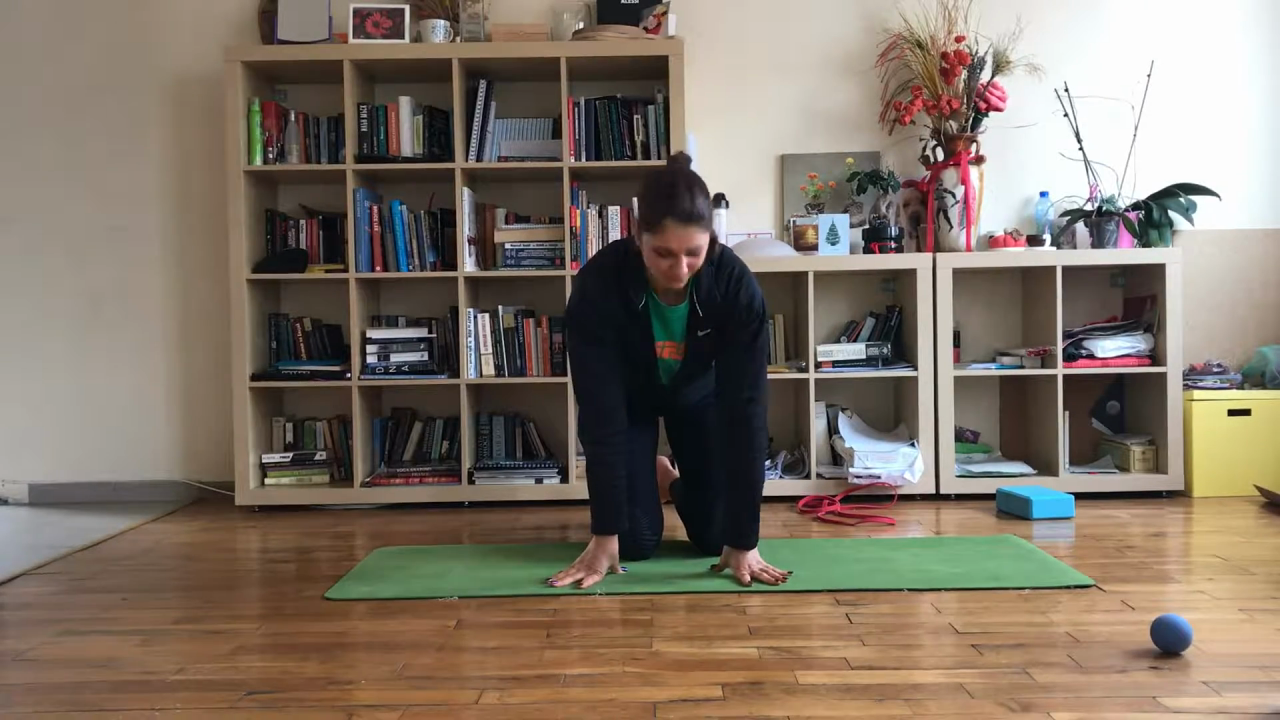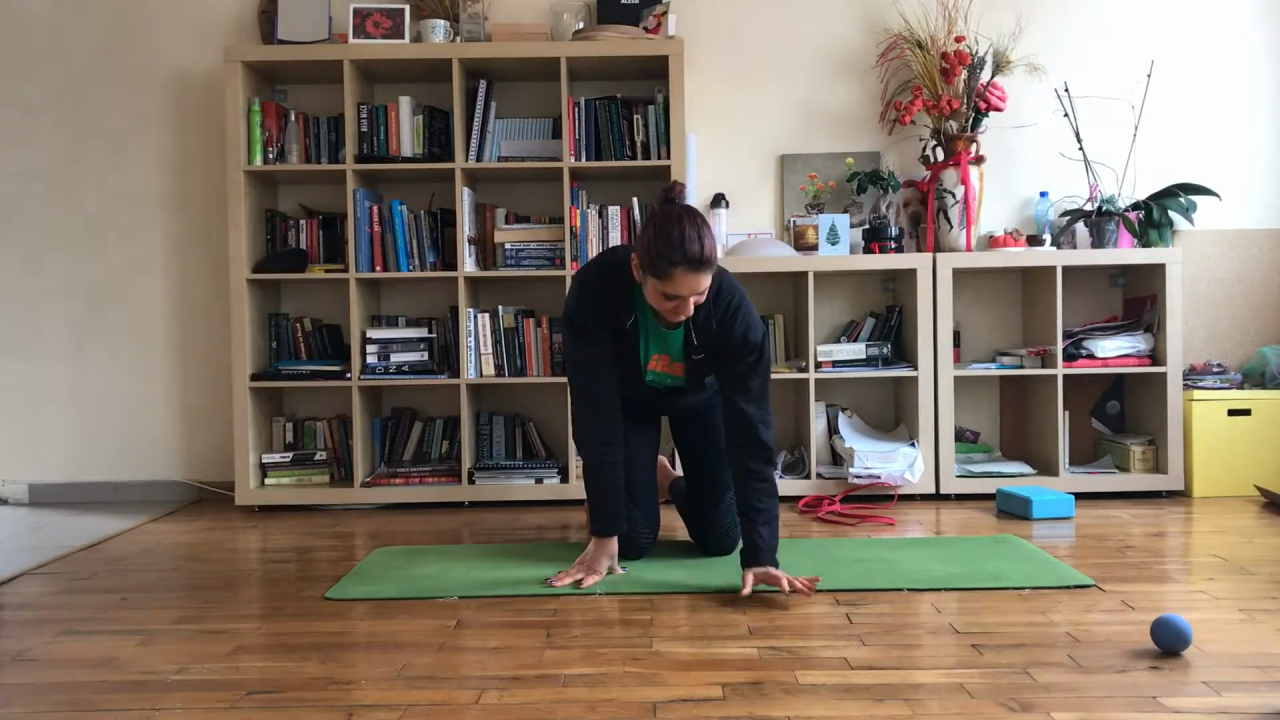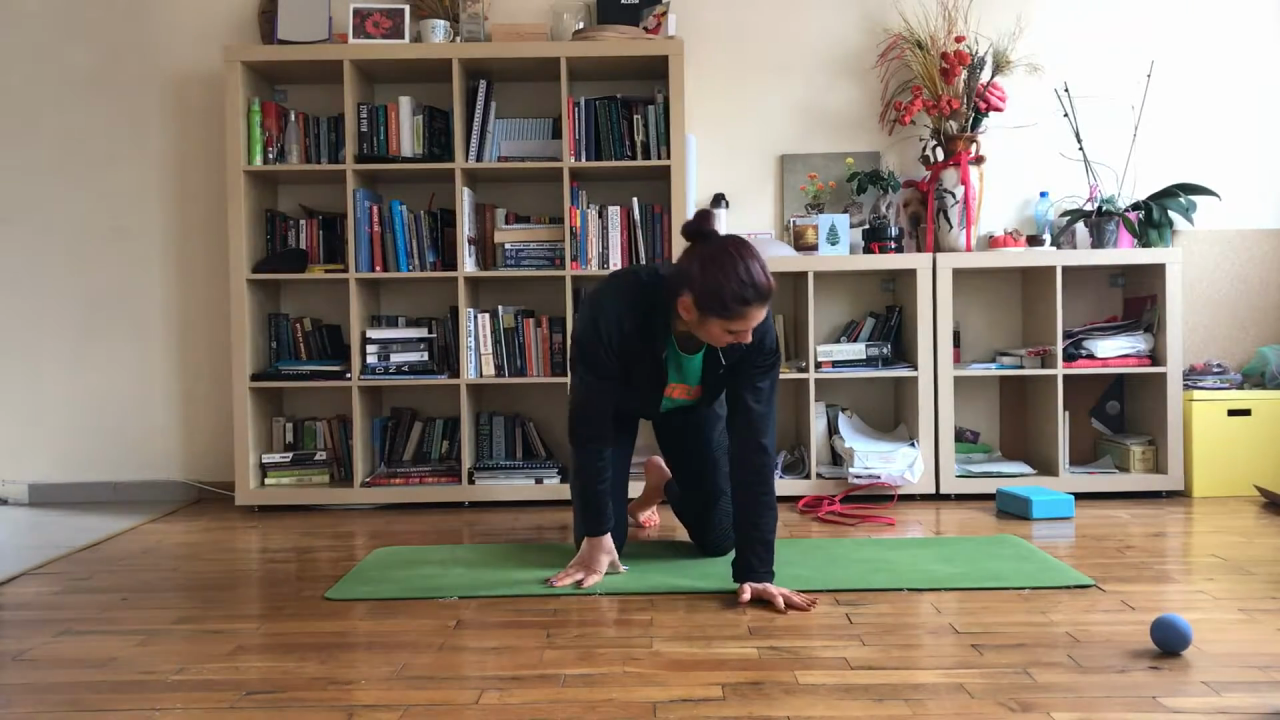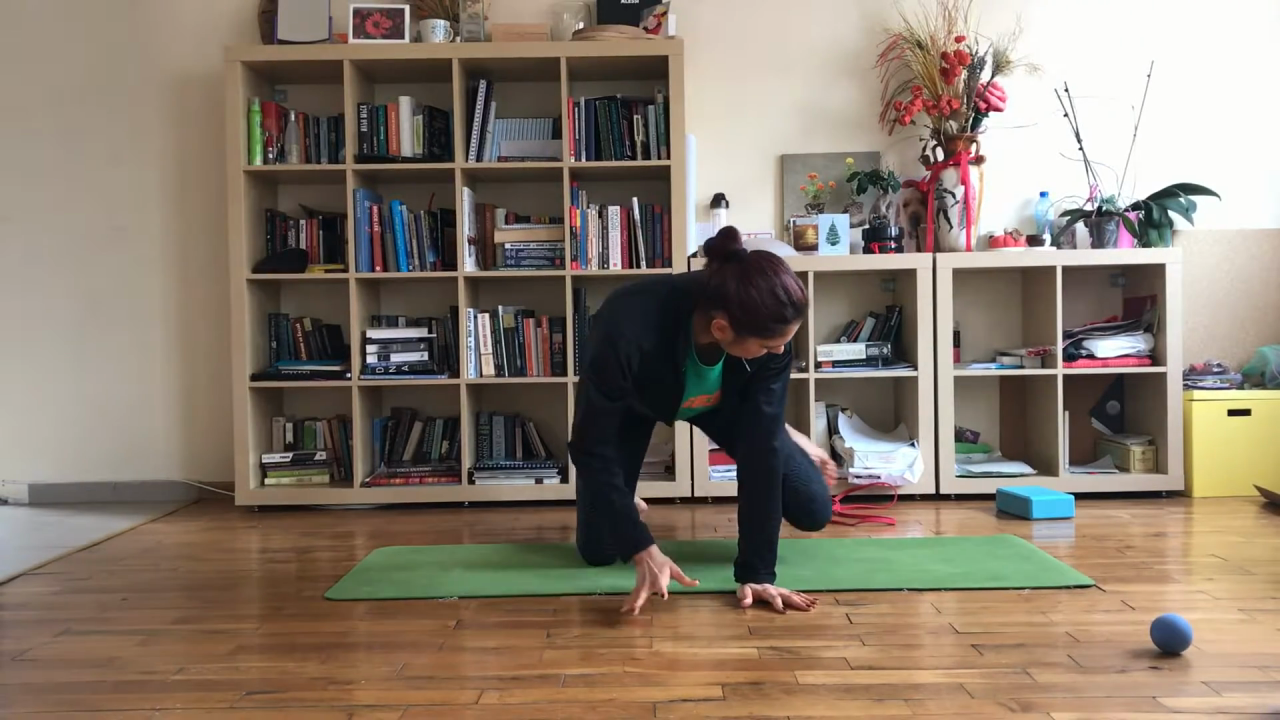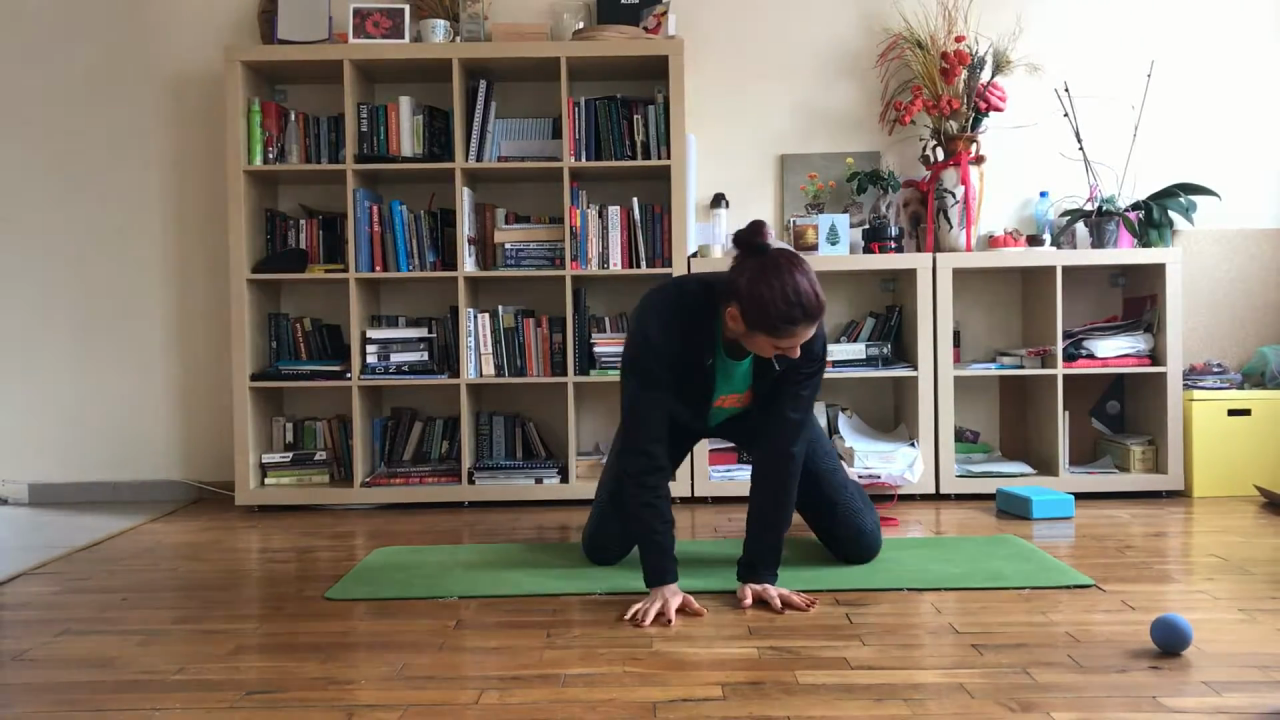
dt=0.5s
person 1, frame 1
left shoulder: (734, 284)
right shoulder: (599, 284)
left elbow: (744, 407)
right elbow: (600, 413)
left wrist: (743, 539)
right wrist: (604, 535)
left hip: (698, 394)
right hip: (628, 398)
left knee: (715, 536)
right knee: (635, 541)
left ankle: (674, 482)
right ankle: (651, 480)
person 1, frame 2
left shoulder: (731, 305)
right shoulder: (594, 289)
left elbow: (749, 430)
right elbow: (595, 415)
left wrist: (760, 552)
right wrist: (603, 536)
left hip: (702, 396)
right hip: (629, 397)
left knee: (719, 537)
right knee: (633, 539)
left ankle: (672, 483)
right ankle: (649, 482)
person 1, frame 3
left shoulder: (754, 329)
right shoulder: (613, 311)
left elbow: (753, 442)
right elbow: (587, 425)
left wrist: (756, 572)
right wrist: (595, 533)
left hip: (691, 405)
right hip: (615, 401)
left knee: (719, 537)
right knee: (603, 546)
left ankle: (665, 482)
person 1, frame 4
left shoulder: (768, 332)
right shoulder: (627, 328)
left elbow: (761, 441)
right elbow: (592, 446)
left wrist: (757, 572)
right wrist: (643, 549)
left hip: (722, 400)
right hip: (630, 403)
left knee: (814, 510)
right knee: (600, 548)
left ankle: (786, 439)
right ankle: (619, 501)
person 1, frame 5
left shoulder: (804, 337)
right shoulder: (662, 319)
left elbow: (781, 447)
right elbow: (643, 450)
left wrist: (758, 571)
right wrist: (662, 579)
left hip: (762, 412)
right hip: (678, 413)
left knee: (861, 541)
right knee: (602, 547)
